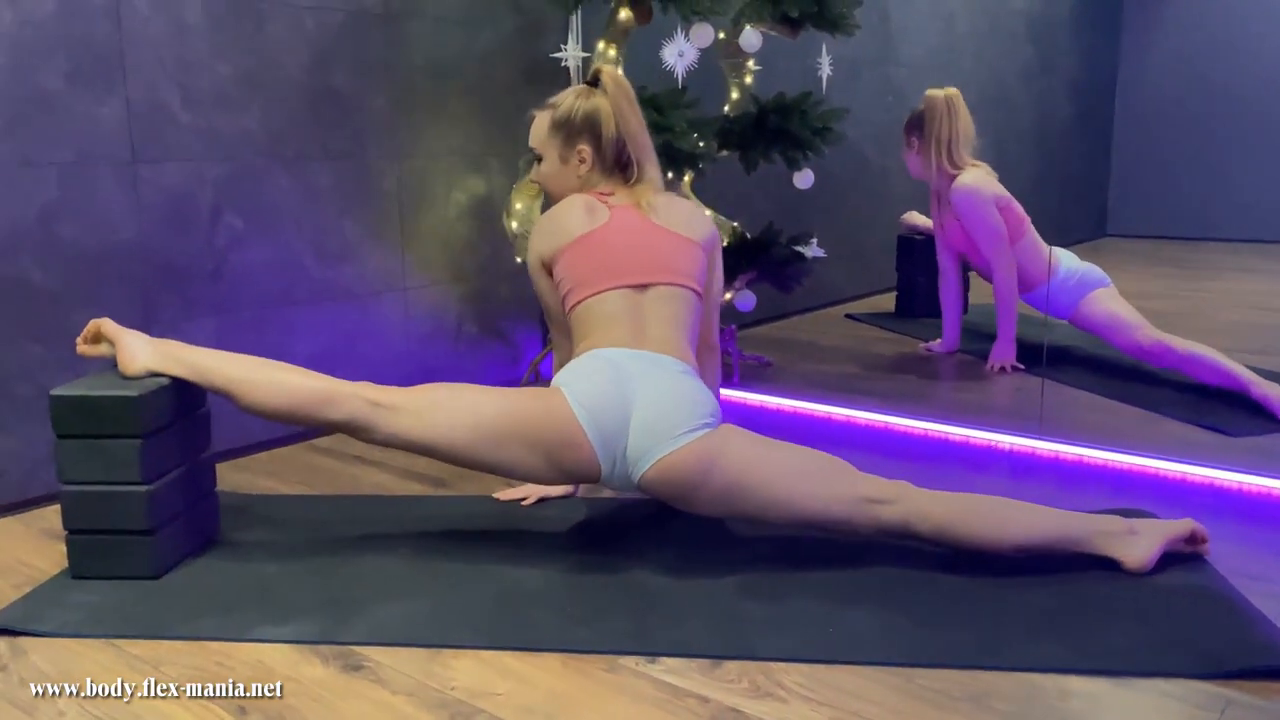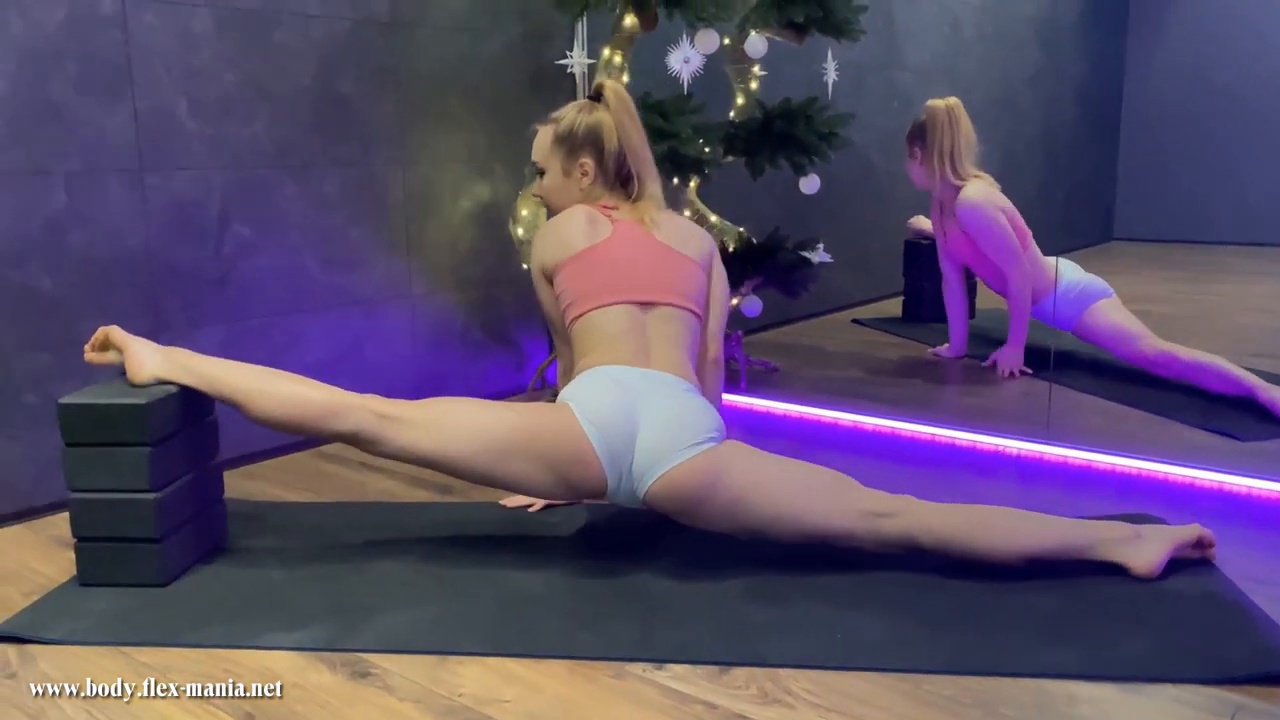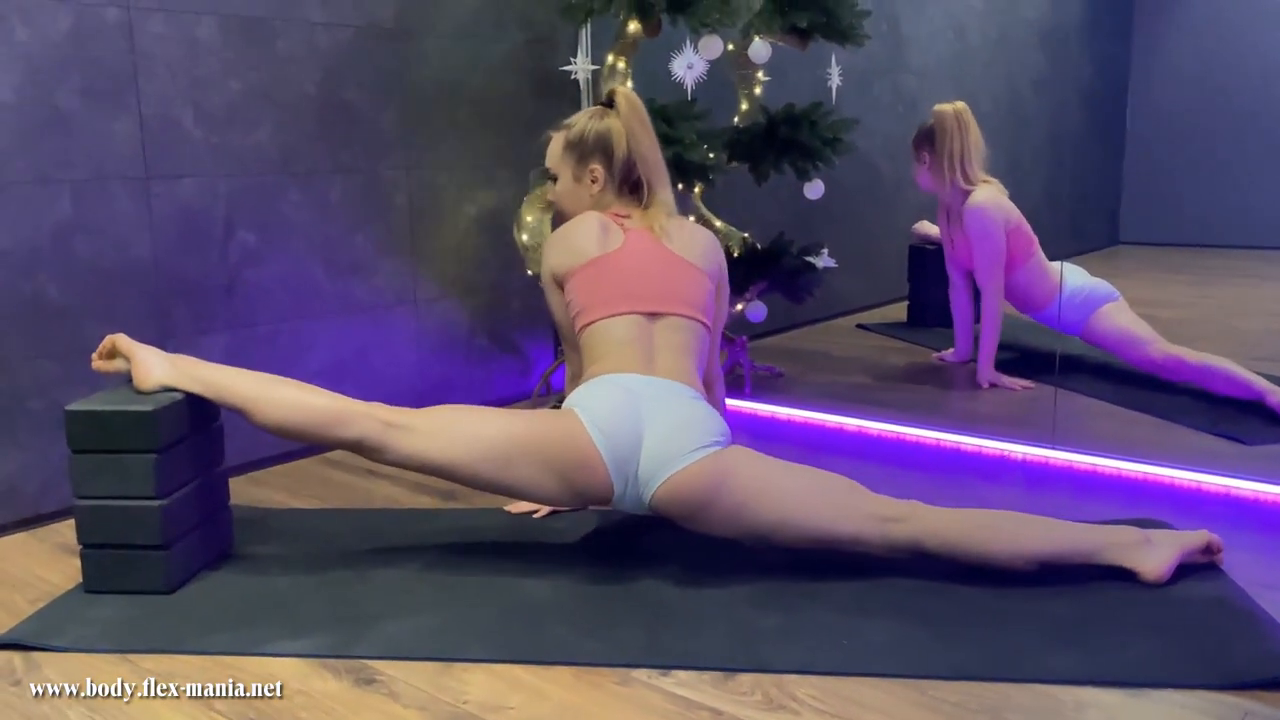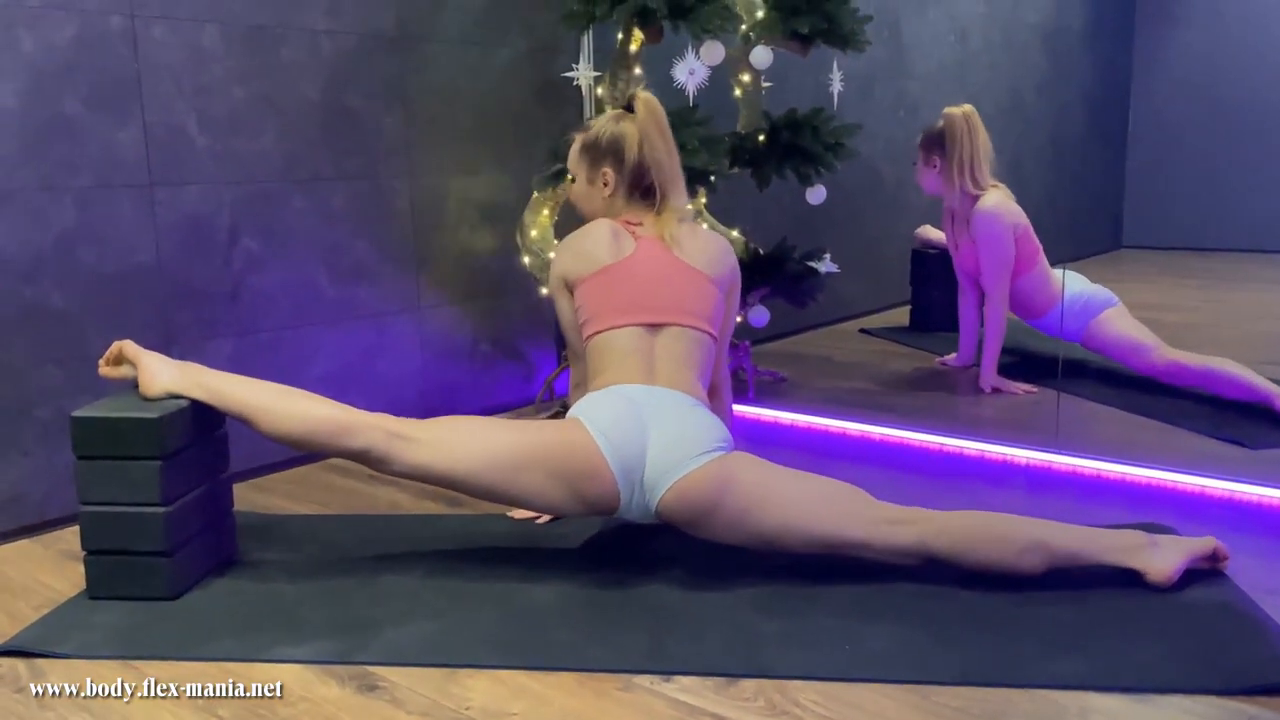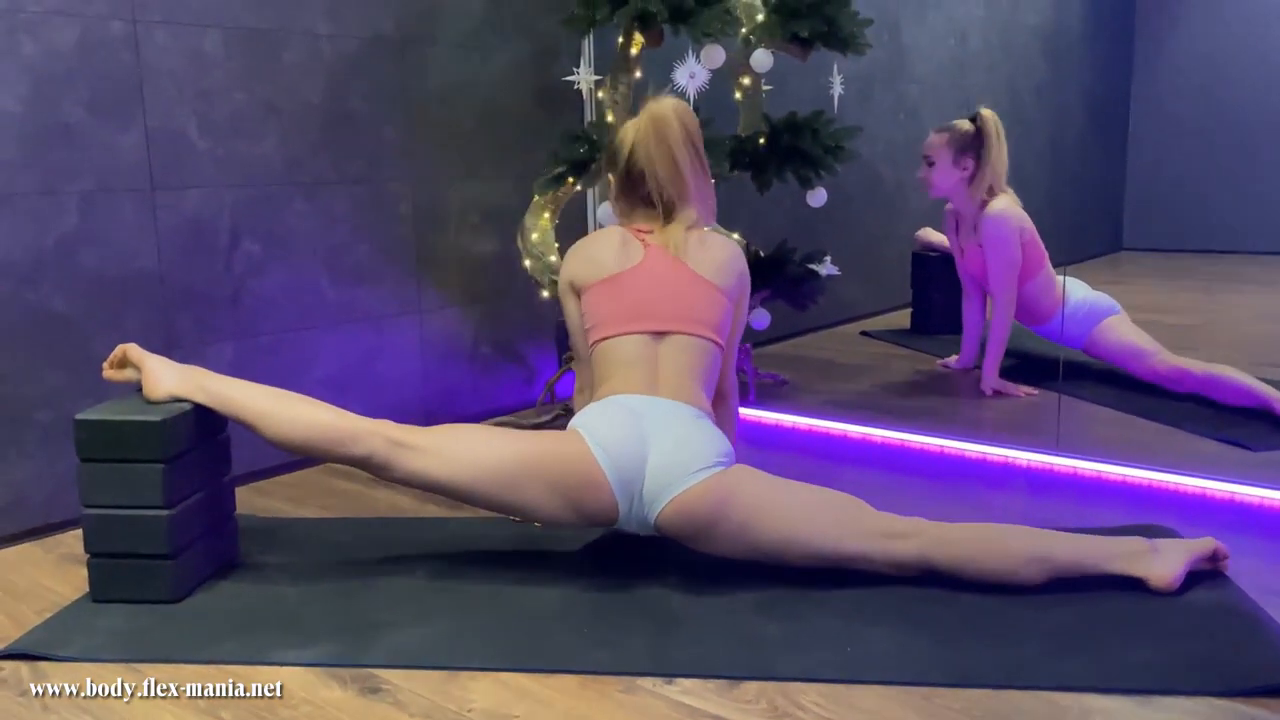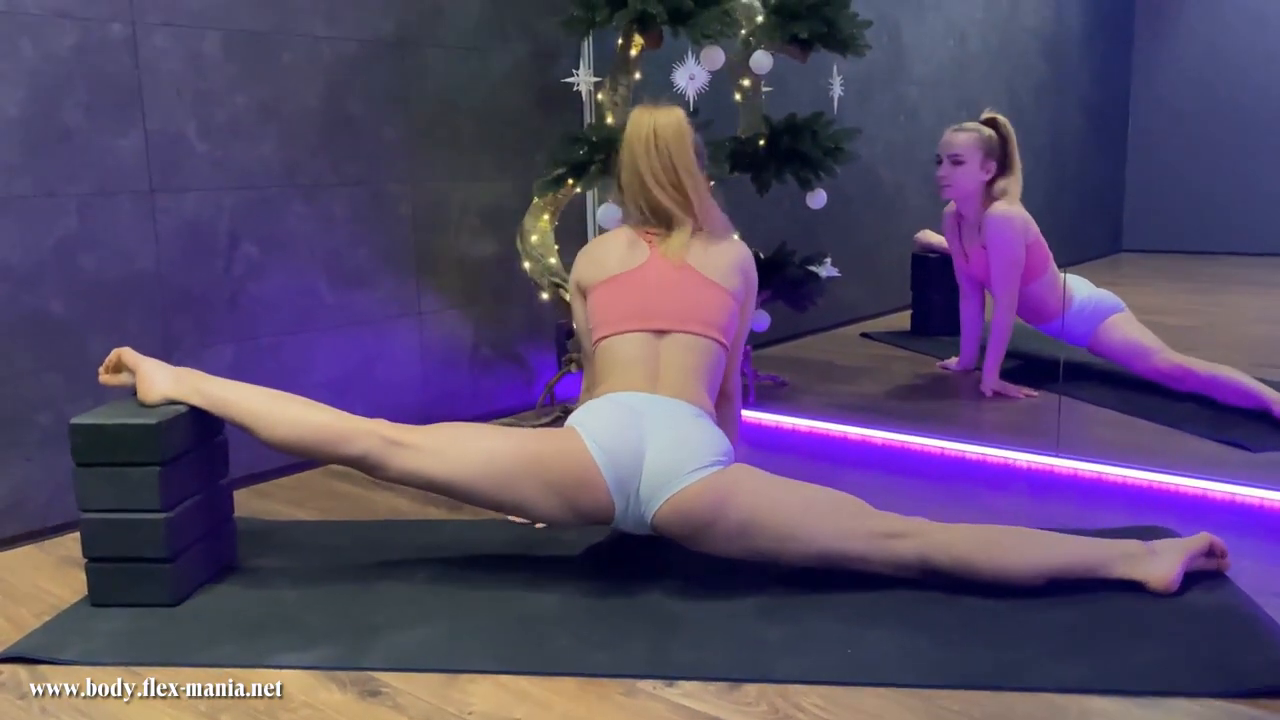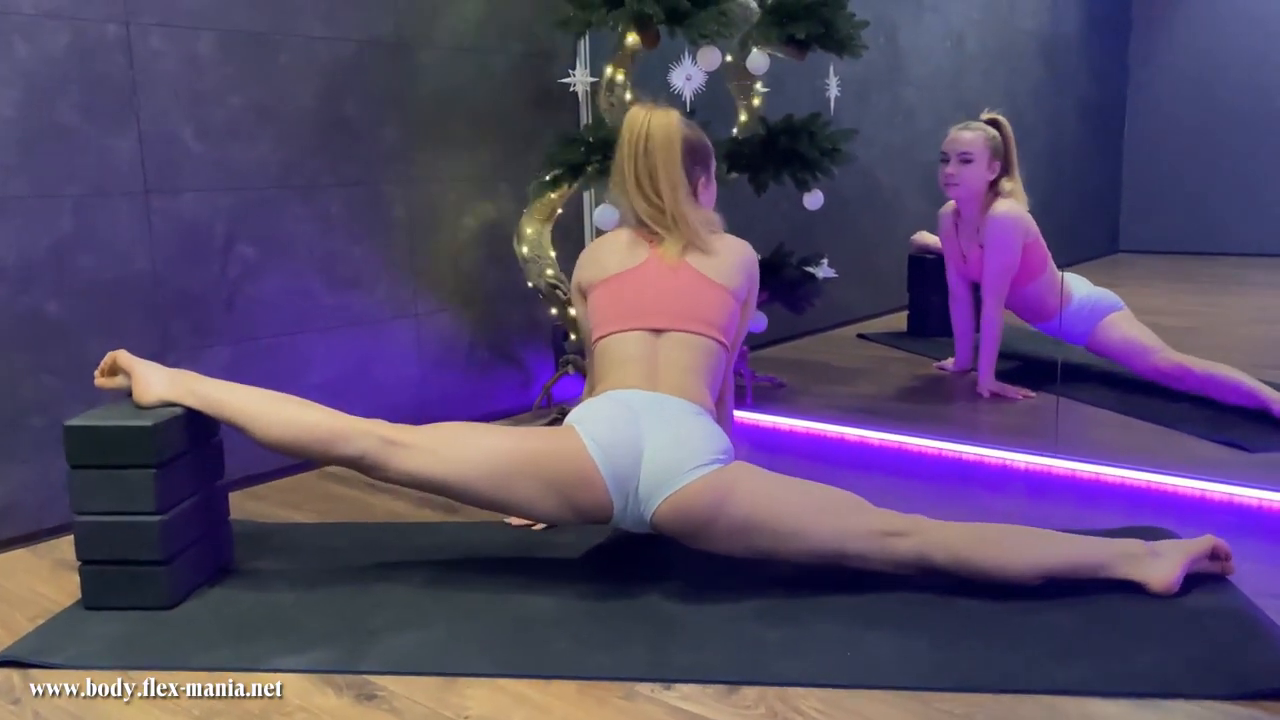
dt=0.2s
person 1, frame 1
left shoulder: (553, 227)
right shoulder: (696, 219)
left wrist: (564, 468)
right wrist: (689, 452)
left hip: (586, 407)
right hip: (676, 418)
left knee: (362, 404)
right knee: (888, 505)
left ankle: (156, 353)
person 1, frame 2
left shoulder: (555, 237)
right shoulder: (695, 237)
left wrist: (565, 477)
right wrist: (696, 468)
left hip: (593, 423)
right hip: (679, 434)
left knee: (369, 417)
right knee: (893, 519)
left ankle: (164, 360)
person 1, frame 3
left shoulder: (566, 244)
right shoulder: (704, 243)
left wrist: (575, 479)
right wrist: (704, 466)
left hip: (600, 428)
right hip: (686, 440)
left knee: (375, 425)
right knee: (900, 524)
left ankle: (170, 367)
person 1, frame 4
left shoulder: (574, 250)
right shoulder: (716, 247)
left wrist: (582, 484)
left hip: (604, 439)
right hip: (688, 450)
left knee: (377, 437)
right knee: (903, 531)
left ankle: (174, 375)
person 1, frame 5
left shoulder: (582, 255)
right shoulder: (727, 253)
left hip: (602, 452)
right hip: (690, 464)
left knee: (383, 445)
right knee: (905, 542)
person 1, frame 6
left shoulder: (594, 256)
right shoulder: (735, 257)
left hip: (597, 446)
right hip: (687, 463)
left knee: (376, 443)
right knee: (905, 543)
left ankle: (176, 381)
person 1, frame 7
left shoulder: (595, 255)
right shoulder: (737, 255)
left hip: (594, 443)
right hip: (686, 460)
left knee: (372, 443)
right knee: (902, 539)
left ankle: (171, 382)
person 2, frame 1
left shoulder: (968, 190)
right shoulder: (941, 192)
left elbow: (1004, 270)
right elbow: (948, 267)
left wrist: (1006, 342)
right wrist: (949, 339)
left hip: (1068, 285)
right hip: (1043, 280)
left knee: (1150, 345)
person 2, frame 2
left shoulder: (972, 203)
right shoulder: (942, 202)
left elbow: (1019, 276)
right elbow: (951, 274)
left wrist: (1015, 346)
right wrist: (957, 344)
left hip: (1069, 296)
right hip: (1047, 284)
left knee: (1156, 355)
person 2, frame 3
left shoulder: (980, 208)
right shoulder: (949, 207)
left elbow: (992, 293)
right elbow: (958, 281)
left wrist: (986, 367)
right wrist: (963, 349)
left hip: (1076, 301)
right hip: (1052, 288)
left knee: (1163, 359)
person 2, frame 4
left shoulder: (990, 212)
right shoulder: (952, 211)
left elbow: (996, 299)
right elbow: (968, 287)
left wrist: (988, 373)
right wrist: (965, 354)
left hip: (1077, 308)
right hip: (1053, 294)
left knee: (1167, 365)
person 2, frame 5
left shoulder: (999, 217)
right shoulder: (953, 215)
left elbow: (1003, 303)
right elbow: (972, 291)
left wrist: (990, 376)
right wrist: (967, 357)
left hip: (1079, 315)
right hip: (1052, 303)
left knee: (1170, 370)
person 2, frame 6
left shoulder: (1003, 218)
right shoulder: (952, 217)
left elbow: (1005, 304)
right elbow: (969, 292)
left wrist: (990, 376)
right wrist: (967, 359)
left hip: (1083, 312)
right hip: (1050, 309)
left knee: (1172, 369)
person 2, frame 7
left shoulder: (1004, 218)
right shoulder: (948, 217)
left elbow: (992, 305)
right elbow: (959, 294)
left wrist: (986, 377)
right wrist: (962, 360)
left hip: (1083, 311)
right hip: (1045, 310)
left knee: (1170, 368)
